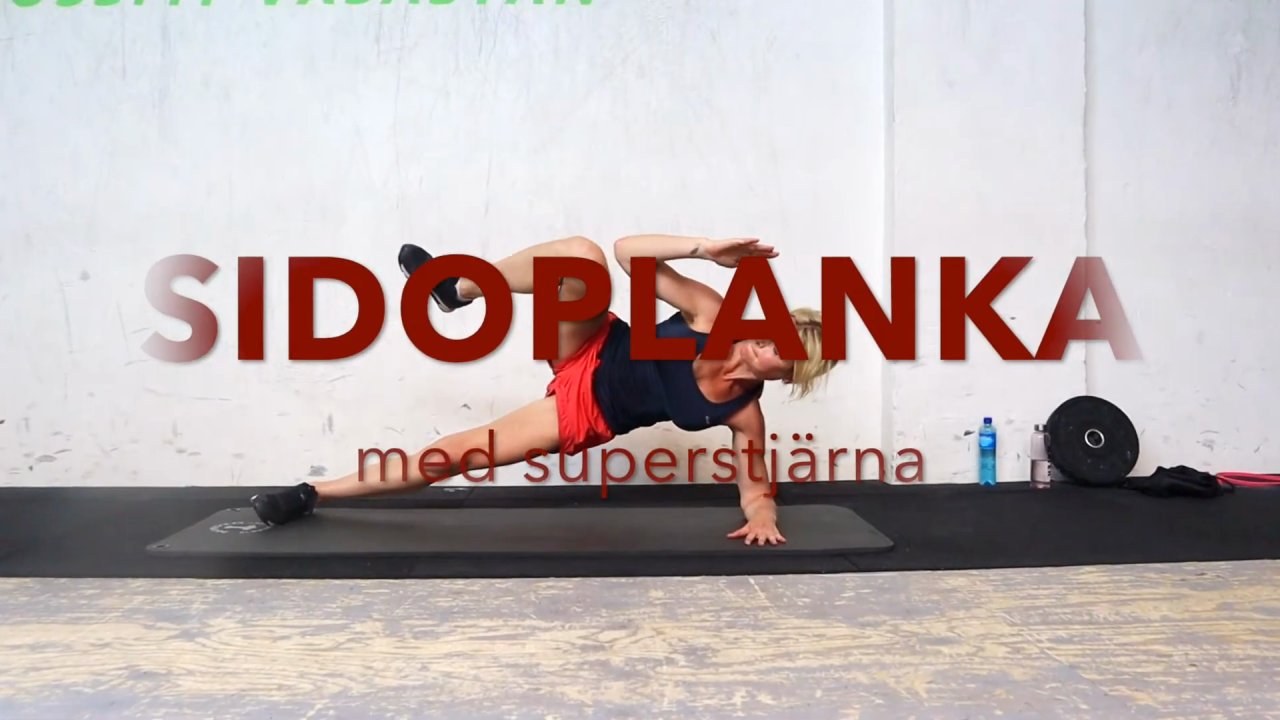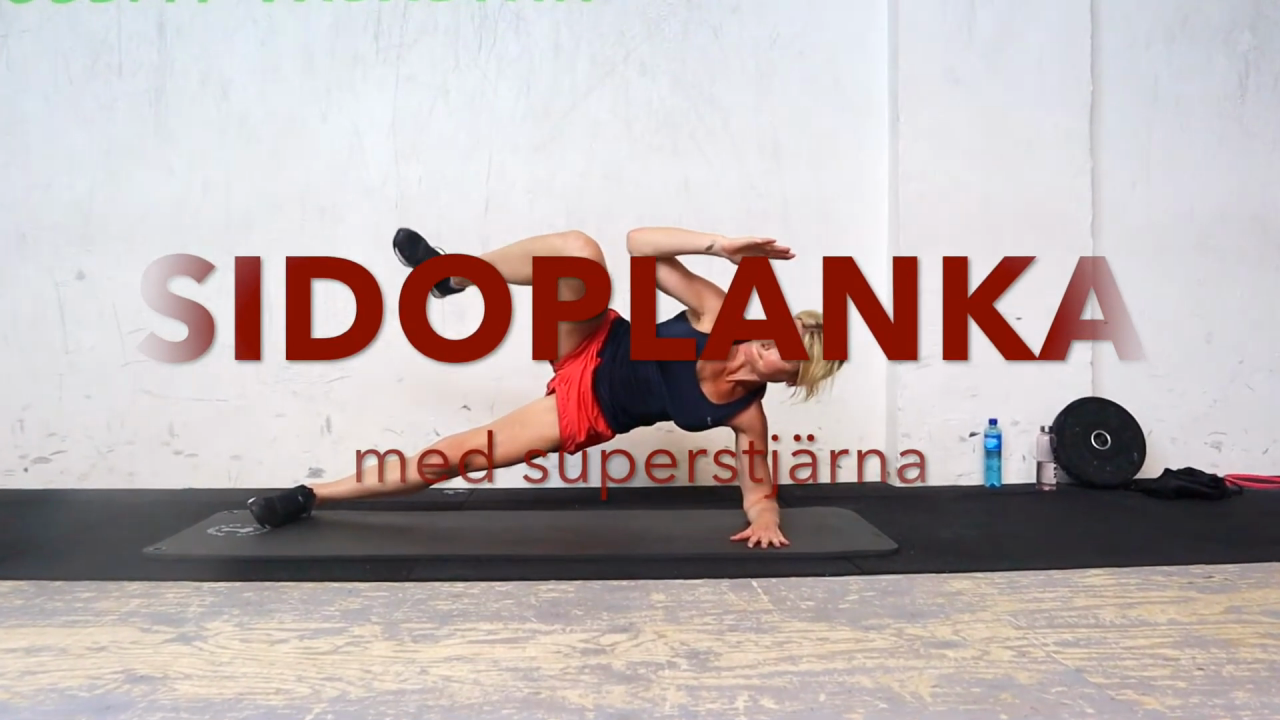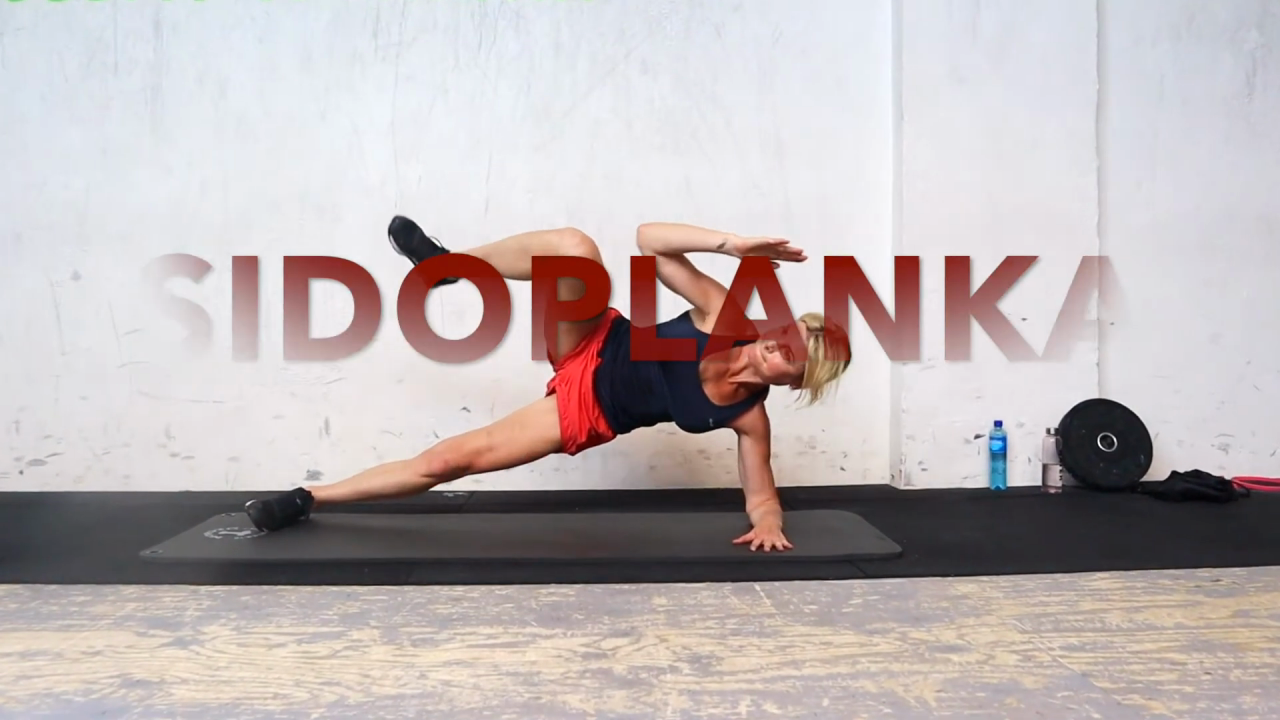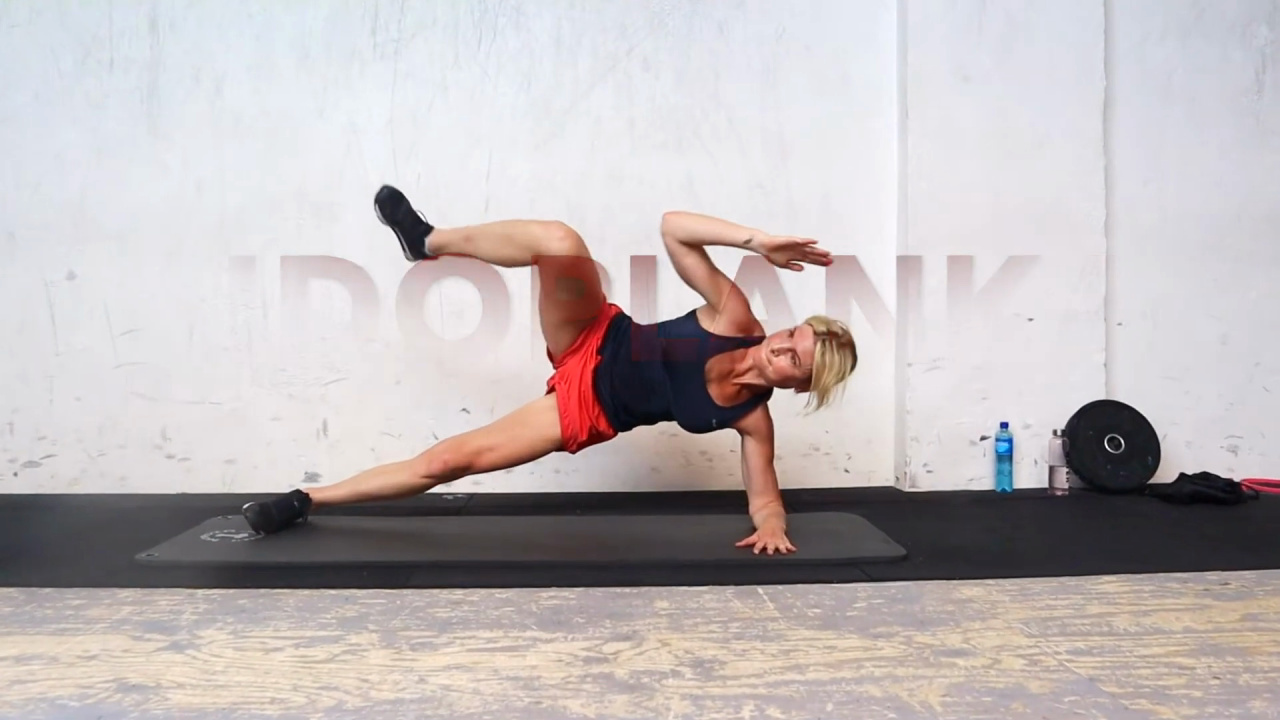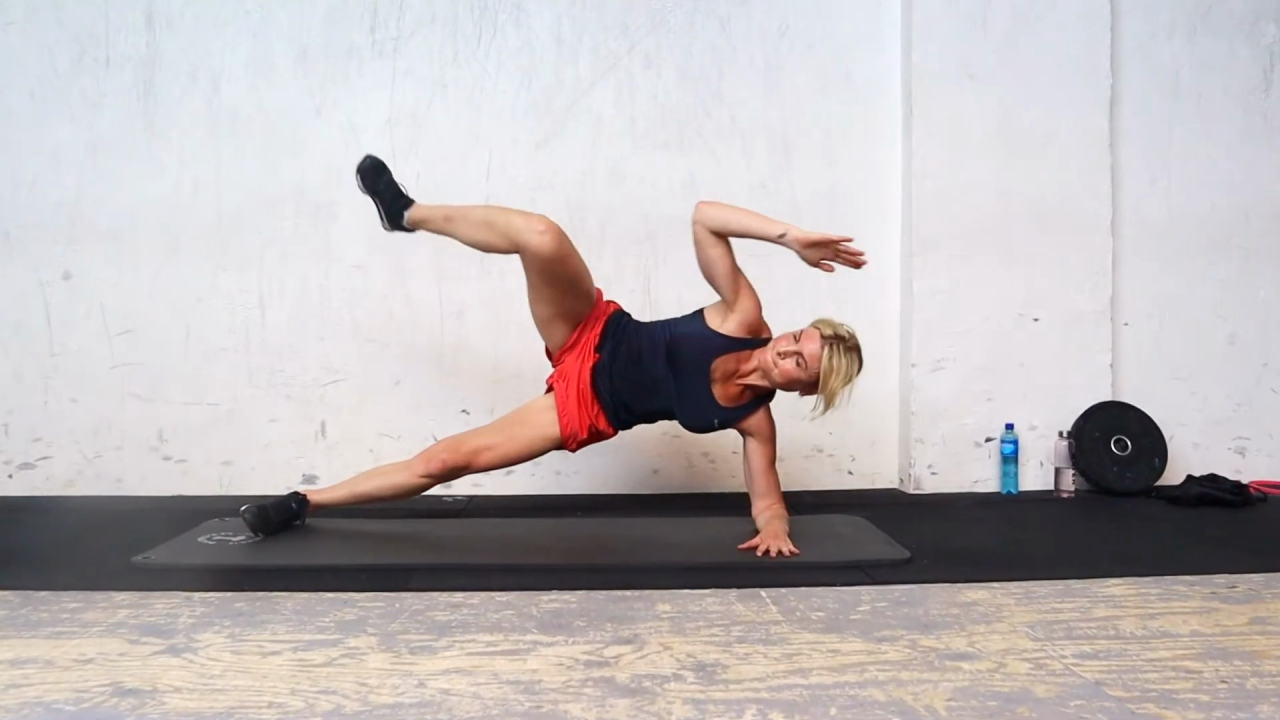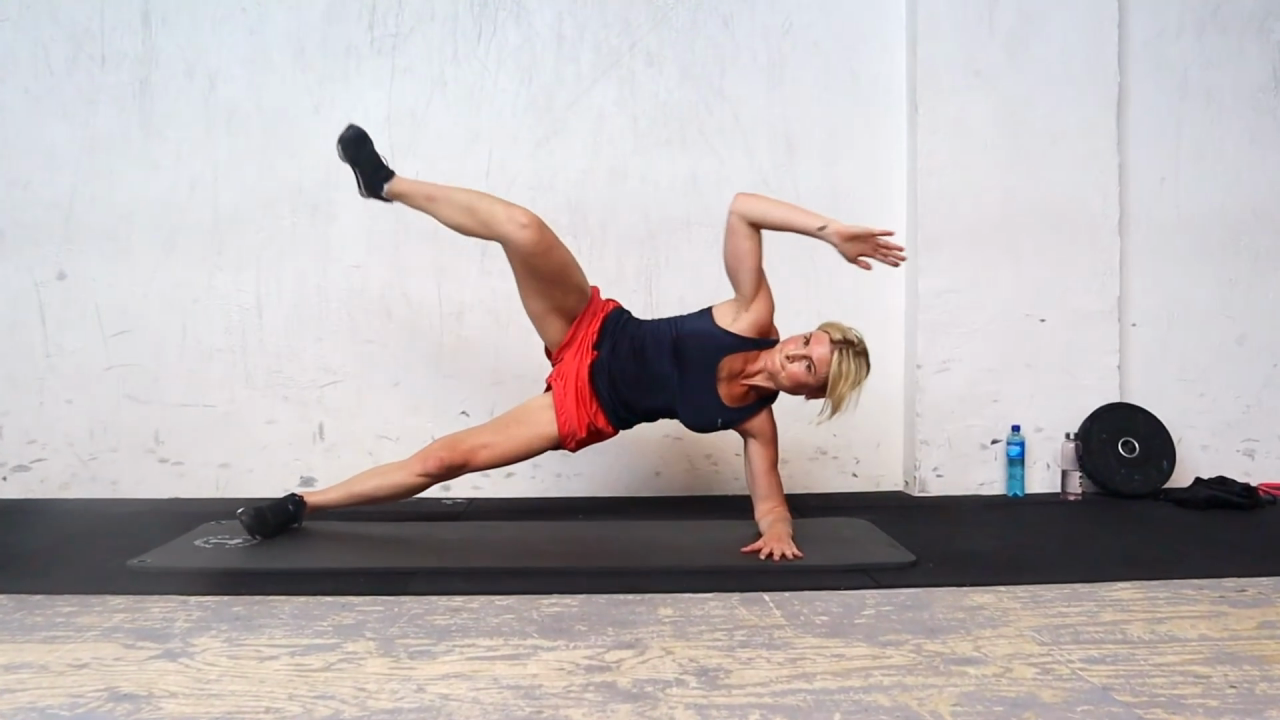
dt=0.3s
person 1, frame 1
left shoulder: (744, 415)
right shoulder: (713, 314)
left elbow: (757, 487)
right elbow: (627, 250)
left wrist: (763, 520)
right wrist: (705, 248)
left hip: (587, 418)
right hip: (590, 362)
left knee: (454, 455)
right knee: (582, 254)
left ankle: (314, 493)
right ankle: (460, 287)
person 1, frame 2
left shoulder: (746, 416)
right shoulder: (719, 315)
left elbow: (759, 490)
right elbow: (639, 243)
left wrist: (765, 522)
right wrist: (721, 246)
left hip: (586, 418)
right hip: (591, 358)
left knee: (452, 455)
right knee: (580, 249)
left ankle: (310, 496)
right ankle: (454, 275)
person 1, frame 3
left shoulder: (748, 418)
right shoulder: (725, 317)
left elbow: (761, 494)
right elbow: (649, 238)
left wrist: (768, 525)
right wrist: (732, 243)
left hip: (589, 417)
right hip: (595, 355)
left knee: (450, 459)
right knee: (574, 248)
left ankle: (308, 497)
right ankle: (443, 260)
person 1, frame 4
left shoulder: (752, 417)
right shoulder: (735, 317)
left elbow: (764, 496)
right elbow: (672, 227)
left wrist: (771, 528)
right wrist: (758, 241)
left hip: (587, 414)
right hip: (591, 348)
left knee: (449, 460)
right knee: (560, 243)
left ankle: (307, 500)
right ankle: (430, 239)
person 1, frame 5
left shoulder: (754, 421)
right shoulder: (744, 319)
left elbow: (767, 495)
right elbow: (704, 216)
left wrist: (775, 530)
right wrist: (790, 235)
left hip: (589, 412)
right hip: (594, 342)
left knee: (449, 458)
right knee: (541, 235)
left ankle: (303, 501)
right ankle: (406, 209)
person 1, frame 6
left shoulder: (756, 420)
right shoulder: (756, 319)
left elbow: (769, 499)
right elbow: (741, 210)
left wrist: (778, 535)
right wrist: (827, 230)
left hip: (589, 410)
right hip: (592, 339)
left knee: (444, 458)
right knee: (521, 229)
left ankle: (301, 504)
right ankle: (389, 184)
